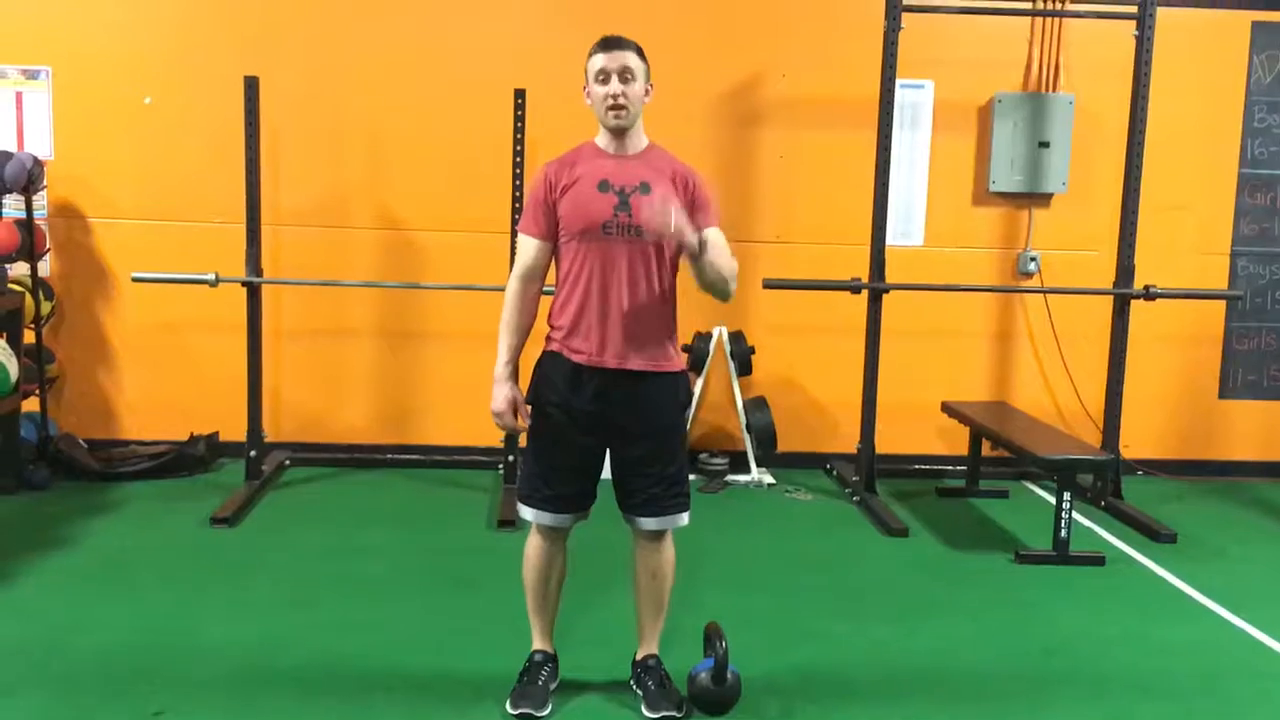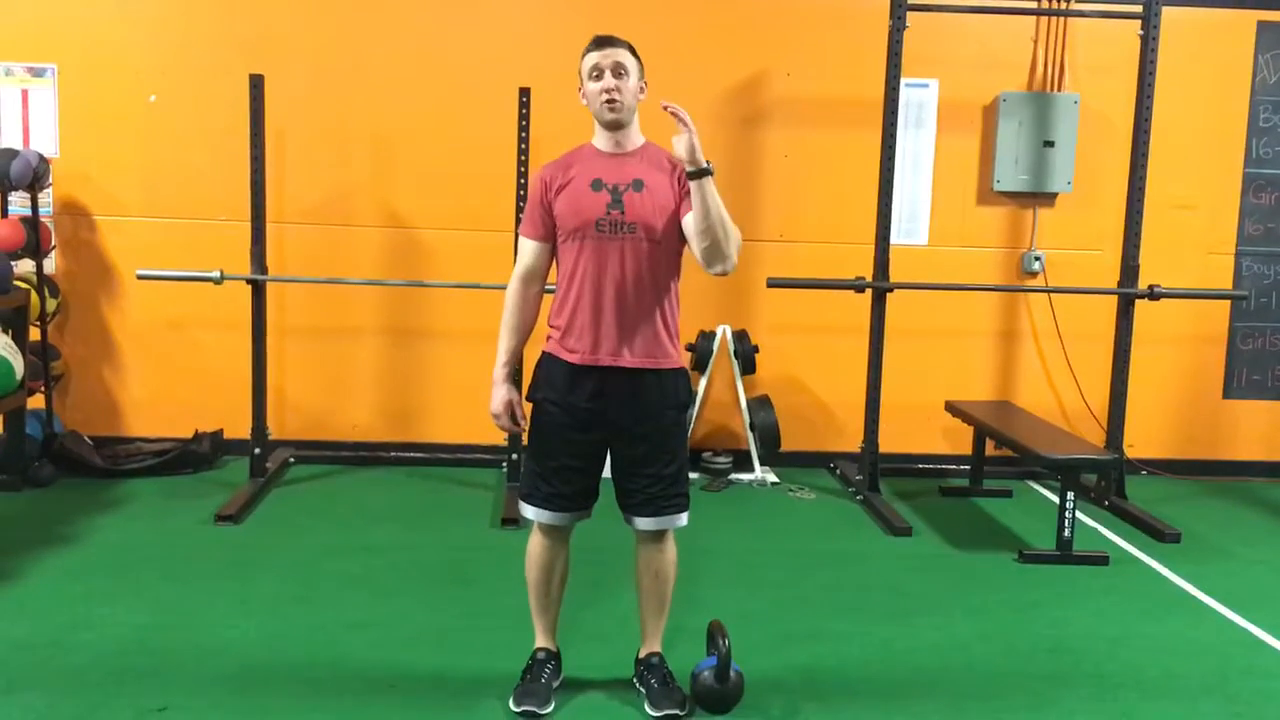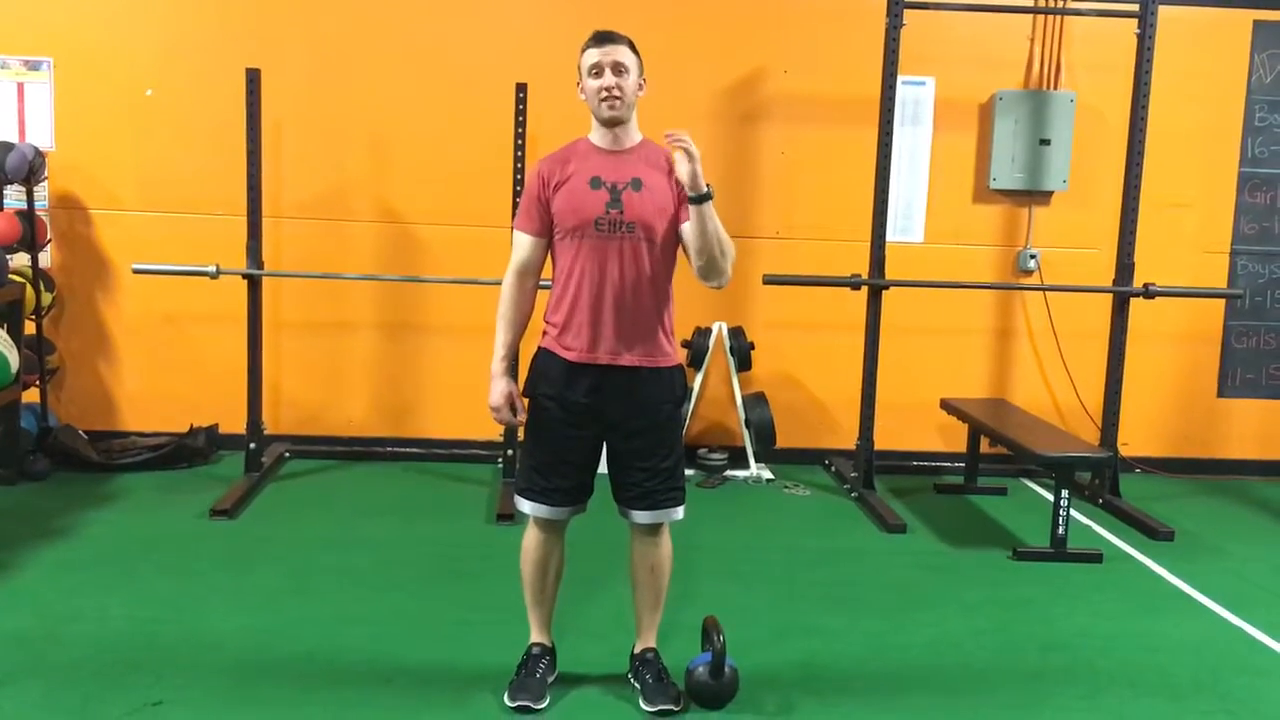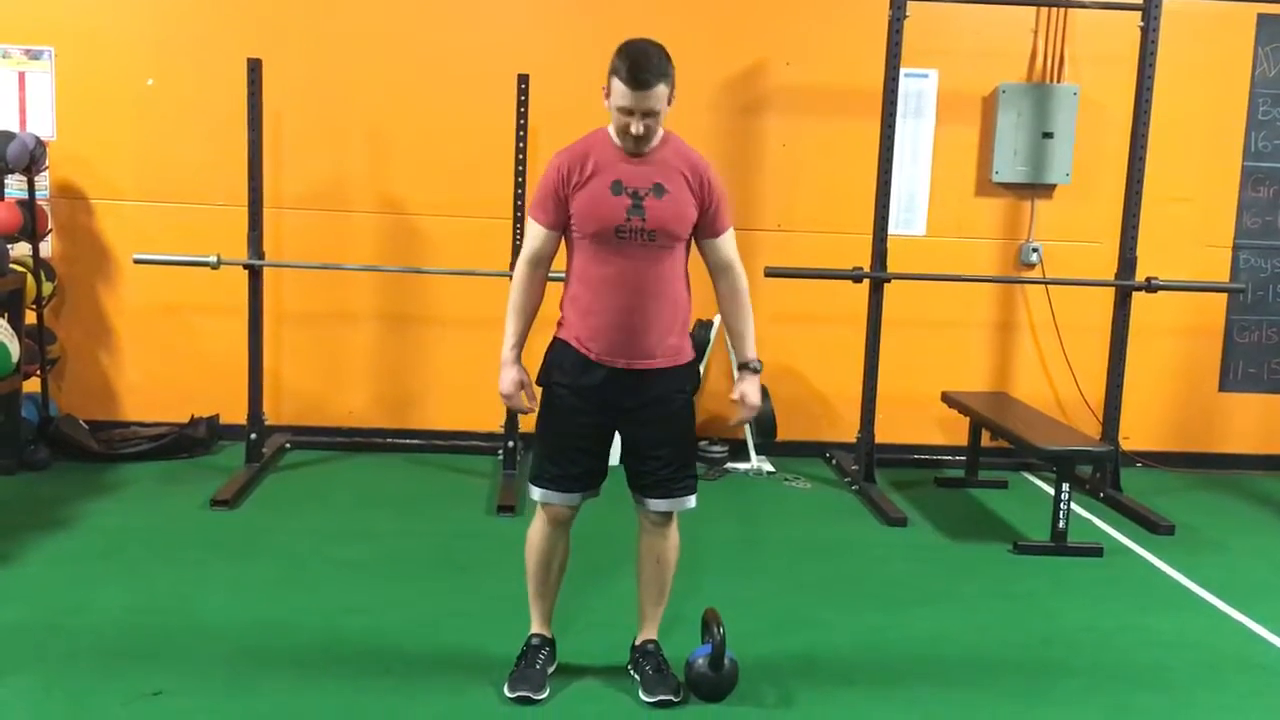
dt=0.7s
person 1, frame 1
left shoulder: (682, 180)
right shoulder: (557, 177)
left elbow: (725, 281)
right elbow: (526, 278)
left wrist: (695, 241)
right wrist: (504, 371)
left hip: (653, 379)
right hip: (568, 376)
left knee: (655, 526)
right knee: (548, 522)
left ankle: (648, 661)
right ankle: (541, 657)
person 1, frame 2
left shoulder: (678, 174)
right shoulder: (555, 178)
left elbow: (721, 260)
right elbow: (526, 279)
left wrist: (697, 168)
right wrist: (503, 373)
left hip: (654, 378)
right hip: (567, 375)
left knee: (656, 525)
right knee: (550, 521)
left ankle: (651, 659)
right ankle: (544, 654)
person 1, frame 3
left shoulder: (672, 171)
right shoulder: (552, 172)
left elbow: (717, 273)
right elbow: (521, 274)
left wrist: (697, 192)
right wrist: (501, 368)
left hip: (649, 374)
right hip: (564, 371)
left knee: (652, 521)
right knee: (546, 516)
left ankle: (647, 655)
right ankle: (539, 649)
person 1, frame 4
left shoulder: (696, 174)
right shoulder: (570, 166)
left elbow: (728, 272)
right elbow: (532, 262)
left wrist: (748, 365)
right wrist: (510, 356)
left hip: (664, 372)
right hip: (579, 364)
left knee: (660, 513)
right knee: (554, 507)
left ankle: (647, 645)
right ankle: (540, 639)
